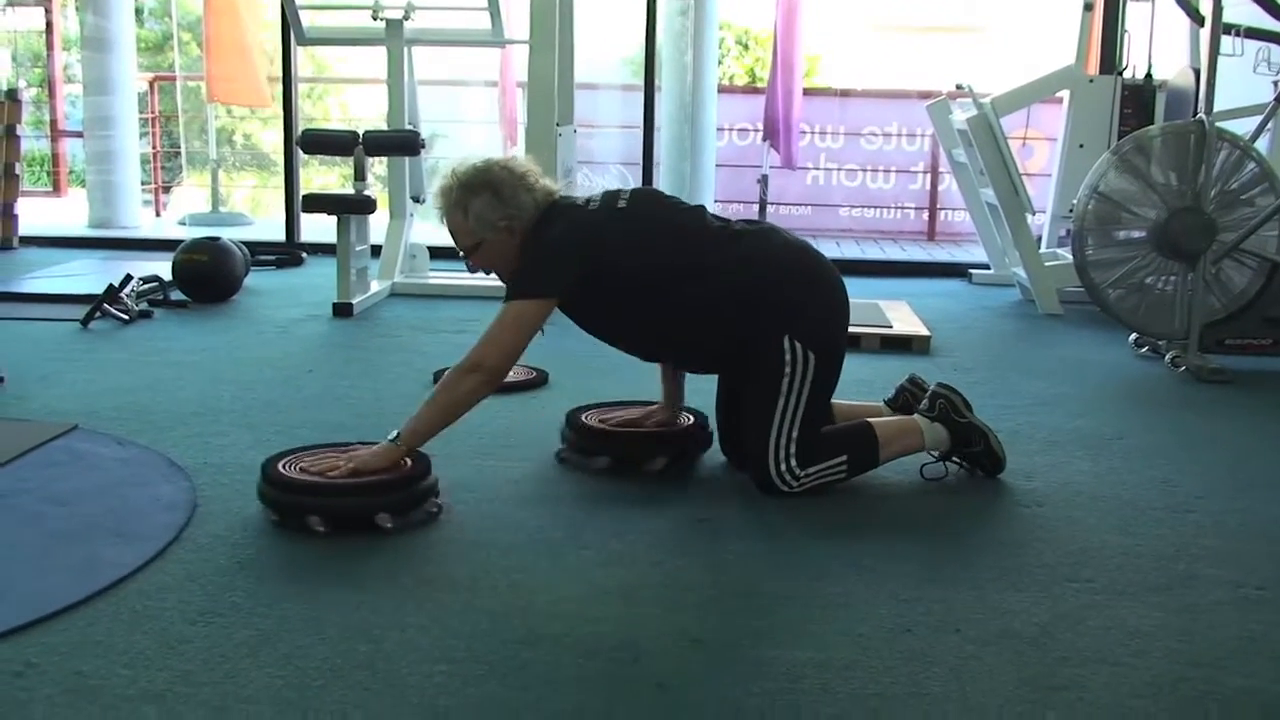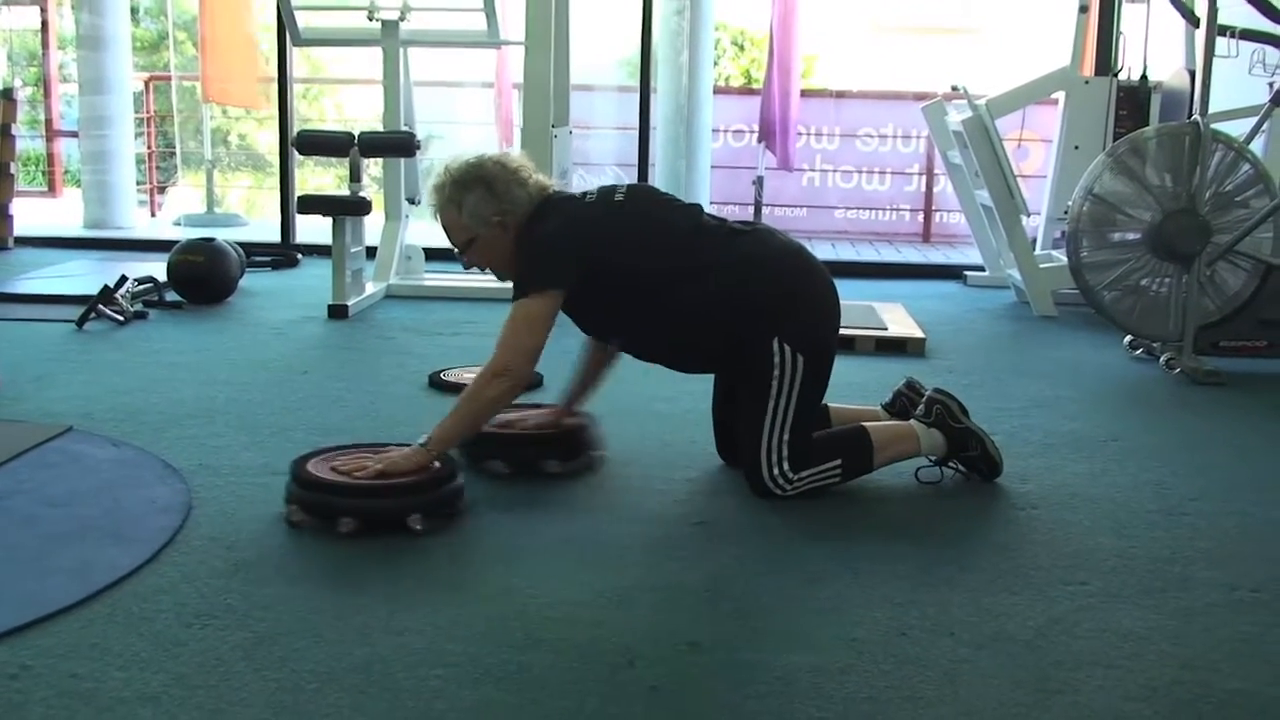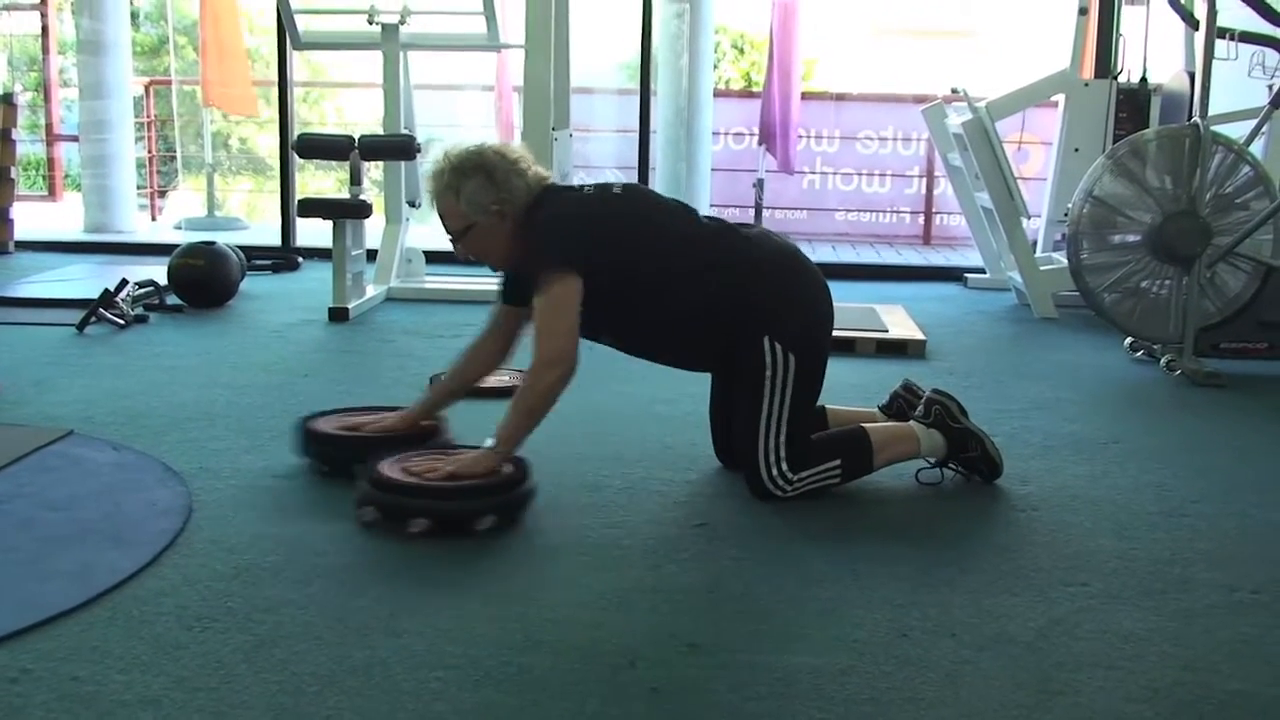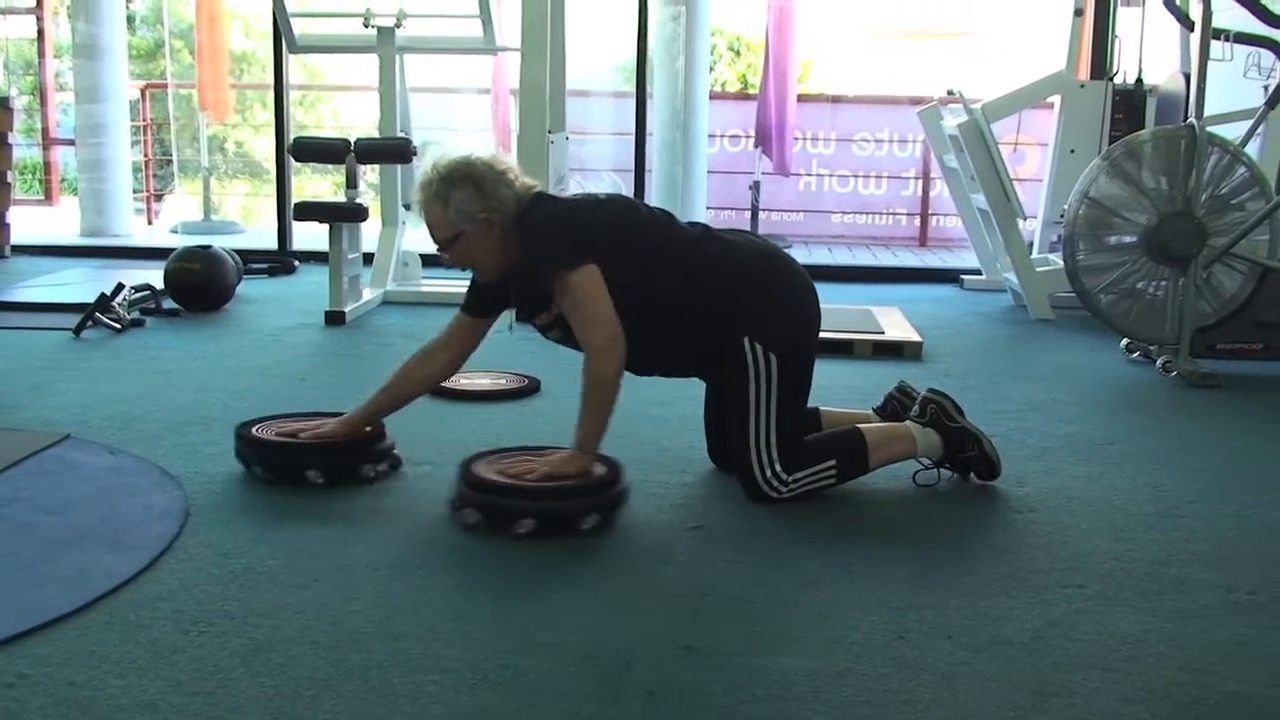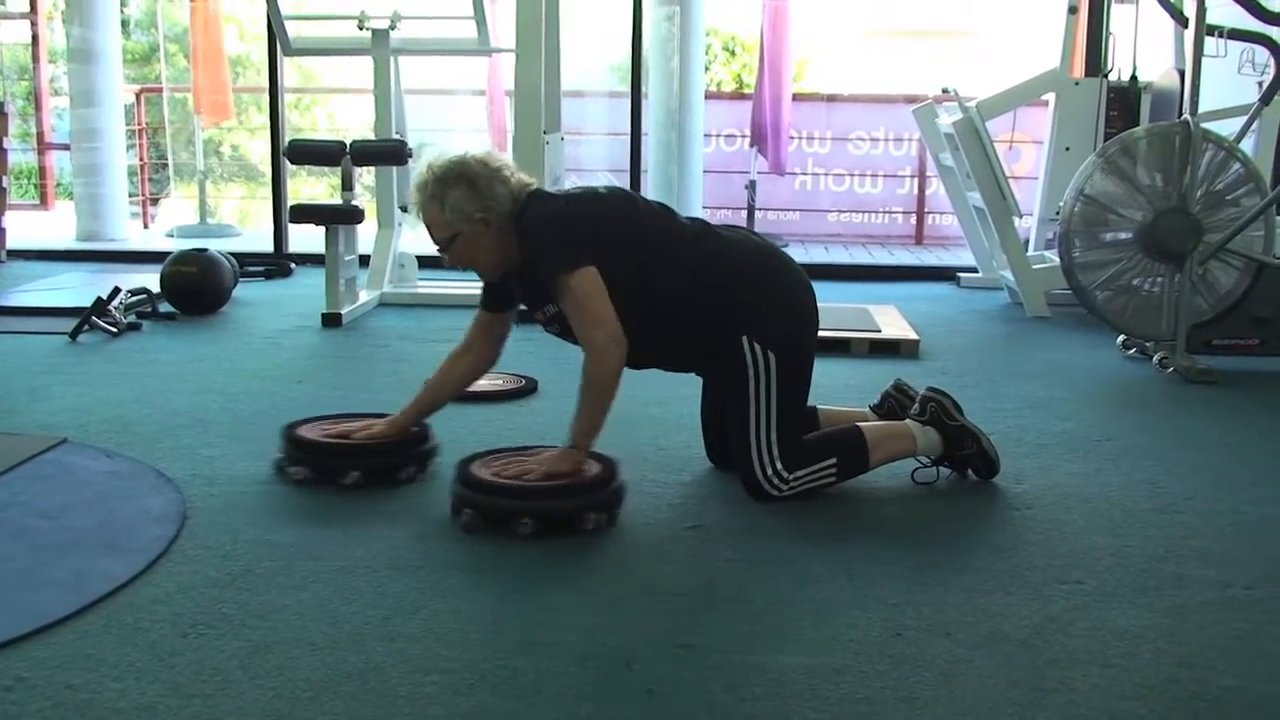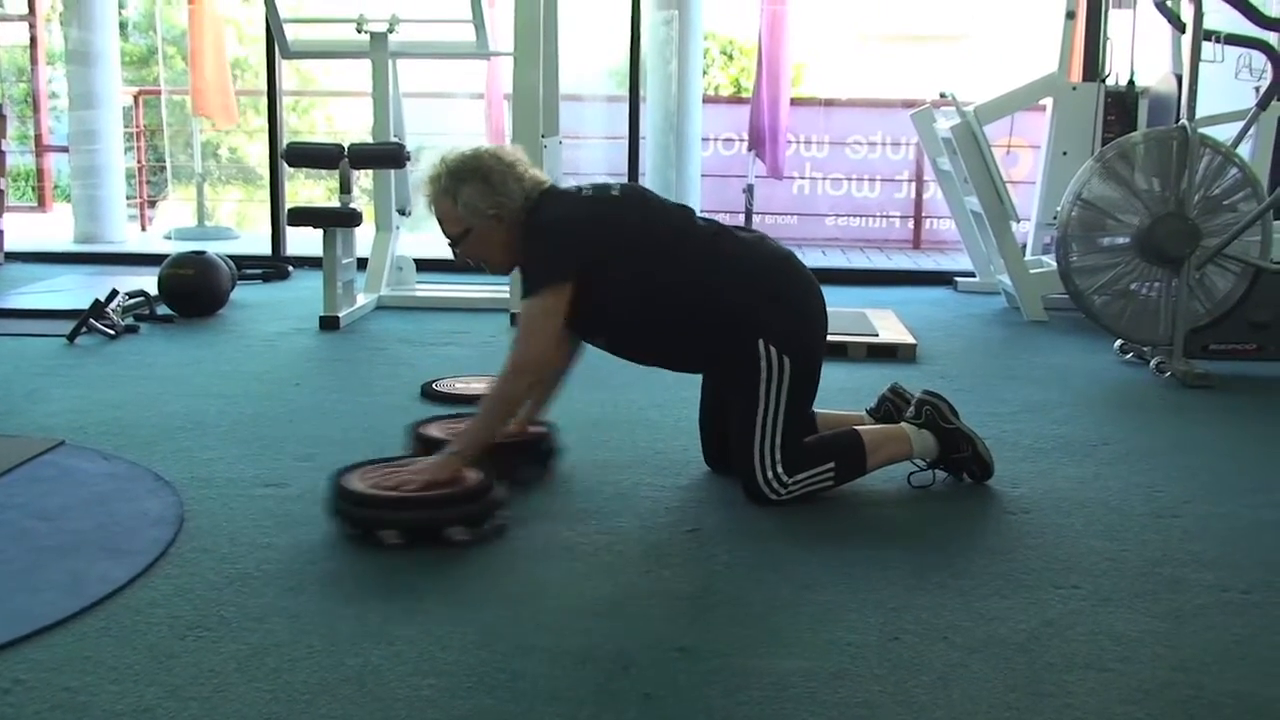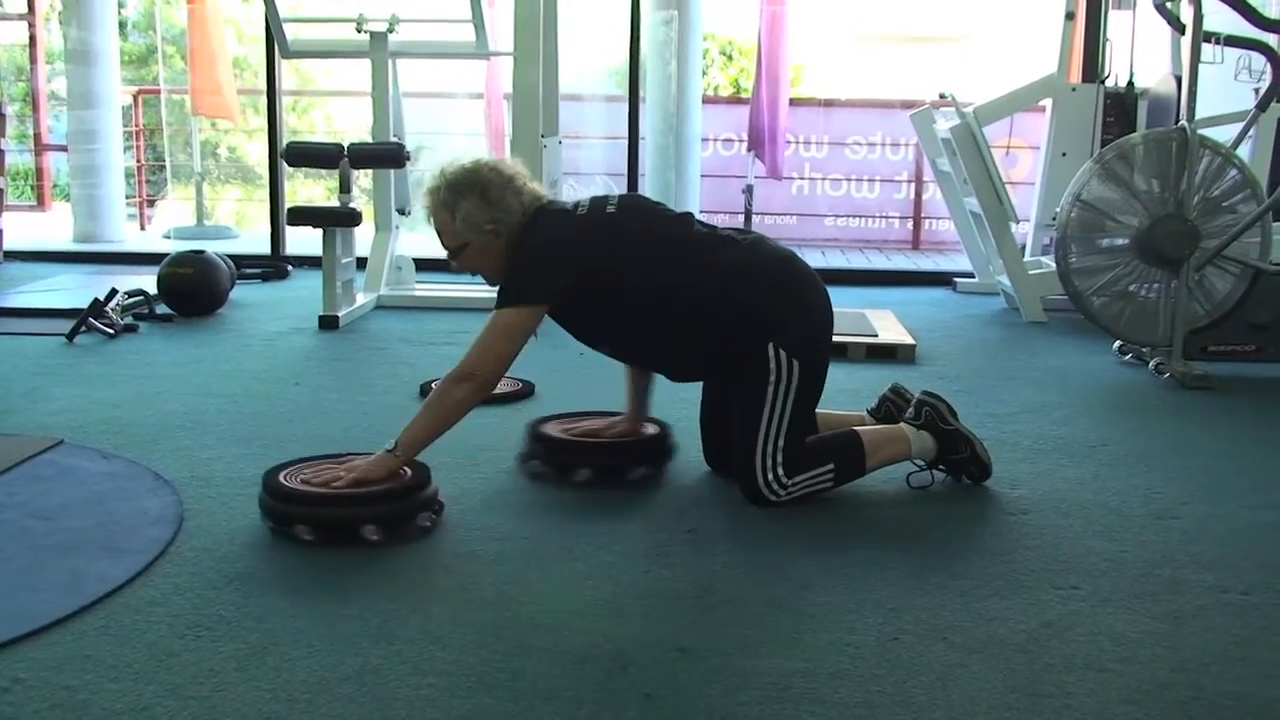
dt=0.3s
person 1, frame 1
left shoulder: (556, 249)
right shoulder: (577, 231)
left elbow: (482, 368)
left wrist: (393, 449)
right wrist: (671, 402)
left hip: (797, 306)
right hip: (775, 300)
left knee: (779, 468)
right knee: (742, 446)
left ankle: (935, 430)
right ankle: (906, 403)
person 1, frame 2
left shoulder: (552, 243)
right shoulder: (574, 226)
left elbow: (506, 373)
right elbow: (635, 310)
left wrist: (423, 452)
right wrist: (565, 407)
left hip: (786, 308)
right hip: (766, 303)
left knee: (775, 472)
right knee: (739, 448)
left ankle: (931, 436)
right ankle: (903, 409)
person 1, frame 3
left shoulder: (557, 230)
right shoulder: (528, 242)
left elbow: (553, 364)
right elbow: (493, 344)
left wrist: (494, 453)
right wrist: (419, 412)
left hip: (780, 306)
right hip: (757, 307)
left knee: (777, 474)
right knee: (738, 452)
left ankle: (931, 438)
right ankle: (903, 411)
person 1, frame 4
left shoulder: (552, 233)
right shoulder: (506, 264)
left elbow: (606, 349)
right elbow: (441, 354)
left wrist: (582, 454)
right wrist: (353, 422)
left hip: (766, 309)
right hip: (742, 313)
left knee: (770, 476)
right knee: (732, 453)
left ankle: (925, 437)
right ankle: (895, 412)
person 1, frame 5
left shoulder: (552, 232)
right shoulder: (512, 254)
left elbow: (608, 350)
right elbow: (478, 348)
left wrist: (573, 452)
right wrist: (404, 420)
left hip: (765, 308)
right hip: (740, 306)
left knee: (770, 473)
right knee: (730, 450)
left ankle: (928, 436)
right ankle: (899, 408)
person 1, frame 6
left shoulder: (554, 233)
right shoulder: (542, 229)
left elbow: (532, 367)
right elbow: (558, 344)
left wrist: (455, 459)
right wrist: (508, 422)
left hip: (772, 312)
right hip: (750, 309)
left knee: (771, 478)
right knee: (725, 456)
left ankle: (923, 440)
right ankle: (890, 413)
person 1, frame 7
left shoulder: (544, 253)
right shoulder: (562, 236)
left elbow: (472, 379)
left wrist: (391, 458)
right wrist: (636, 413)
left hip: (781, 317)
right hip: (754, 313)
left knee: (769, 479)
right knee: (728, 456)
left ankle: (919, 438)
right ankle: (888, 414)
